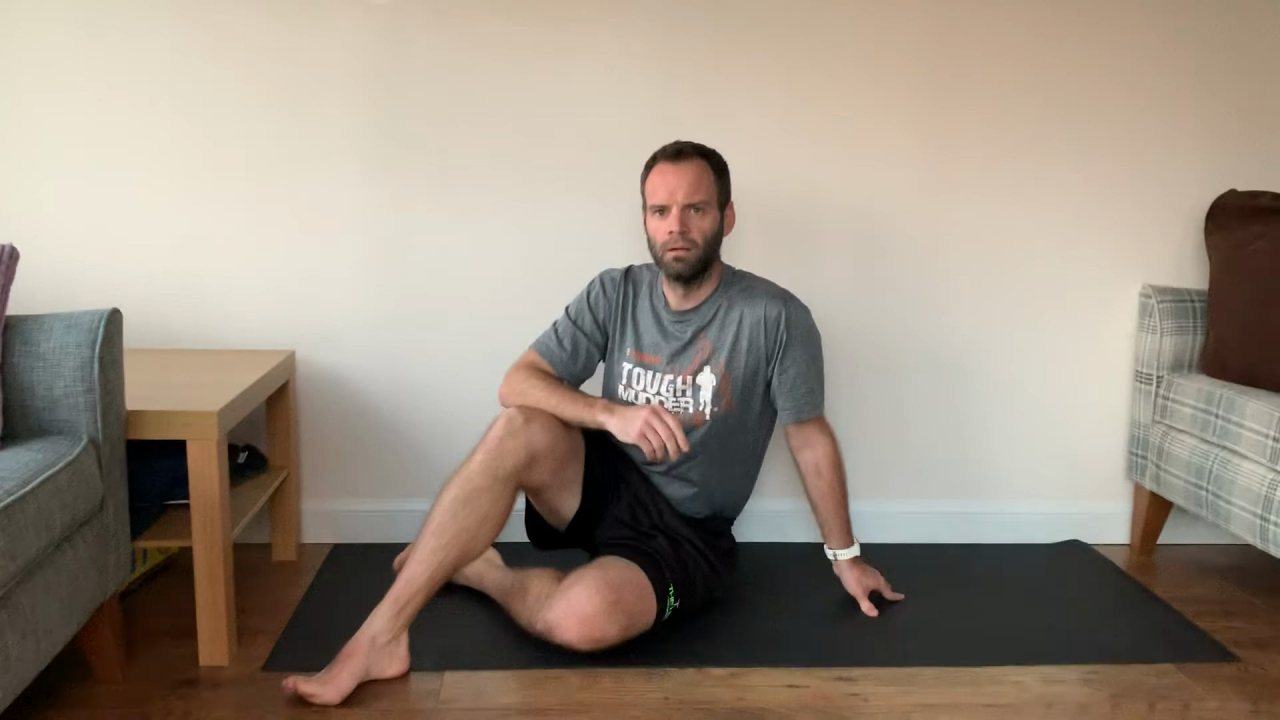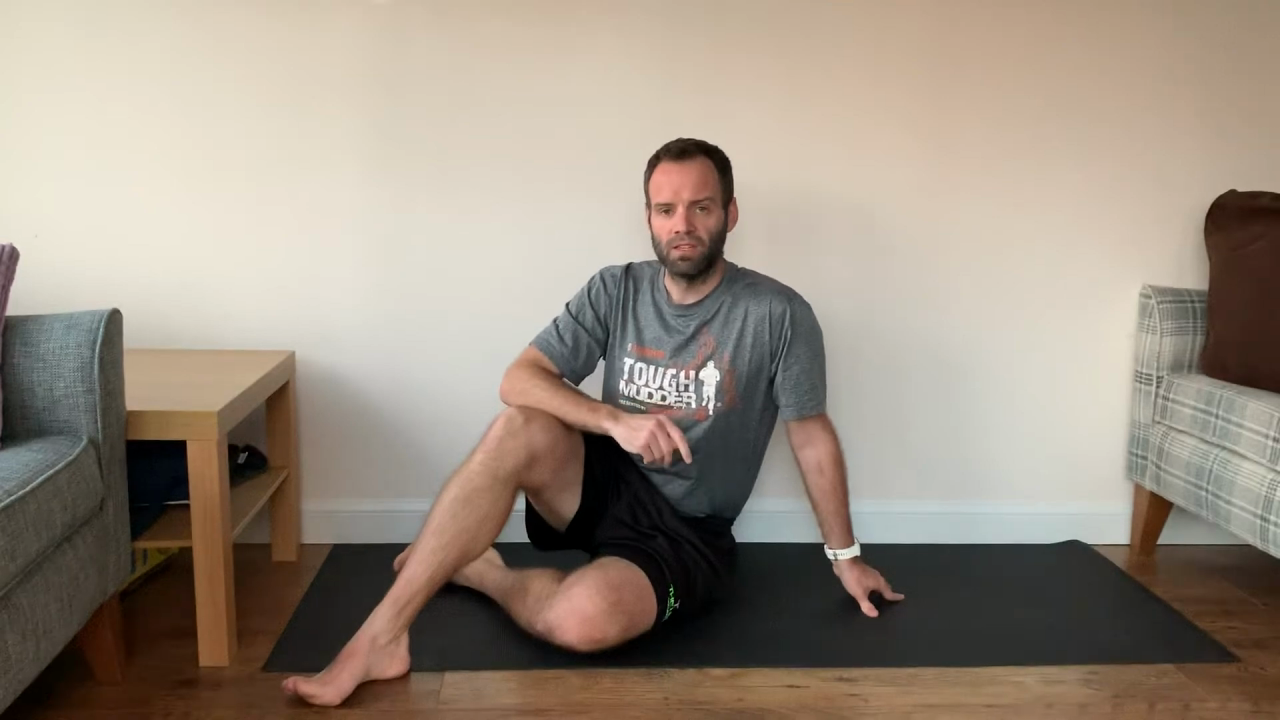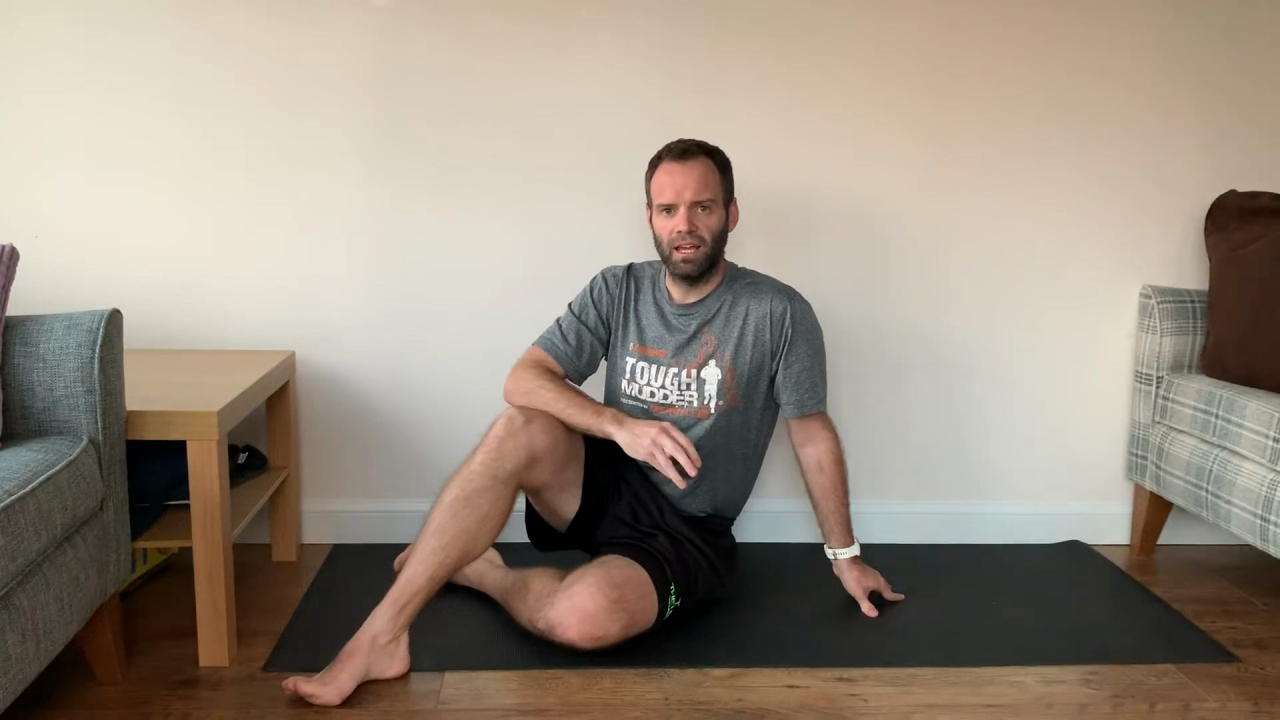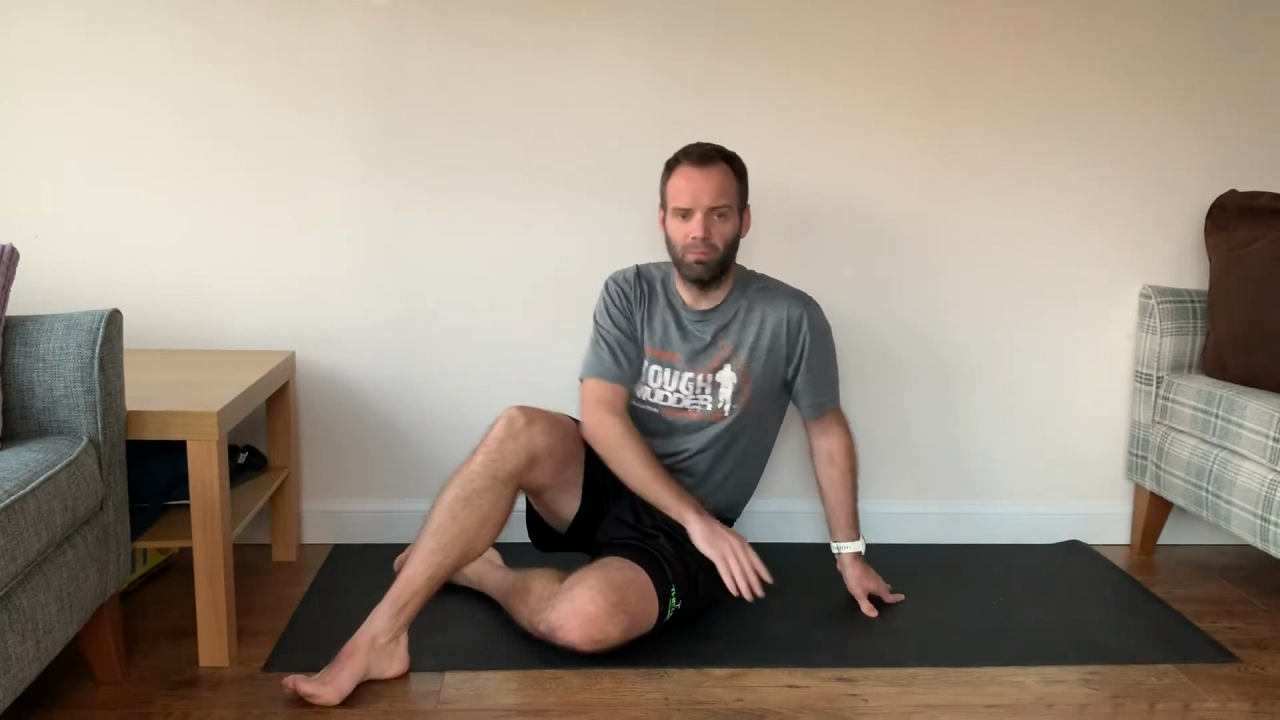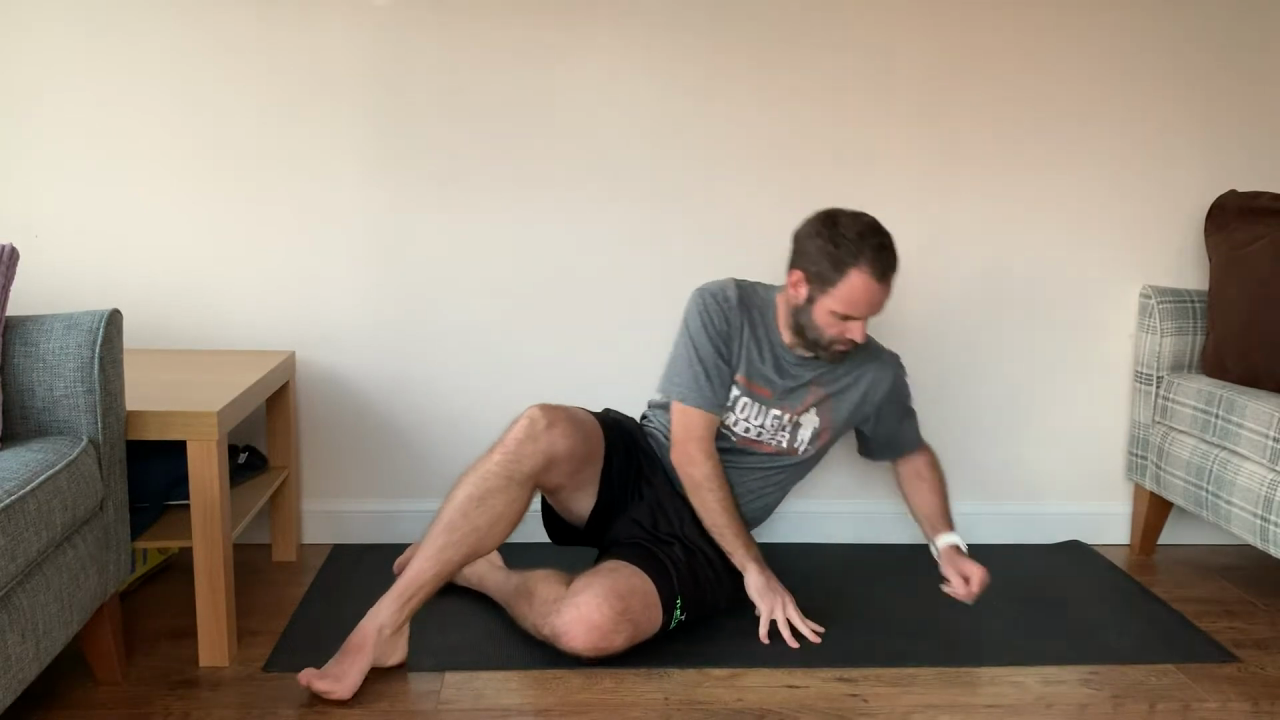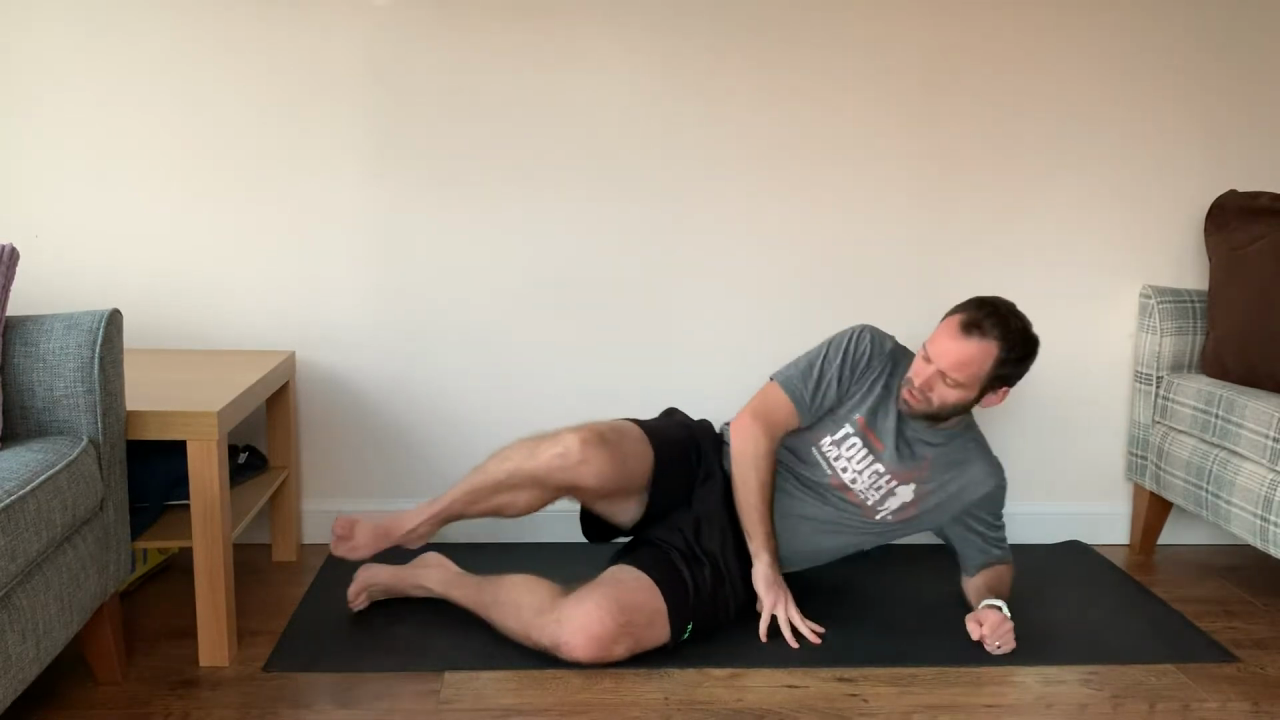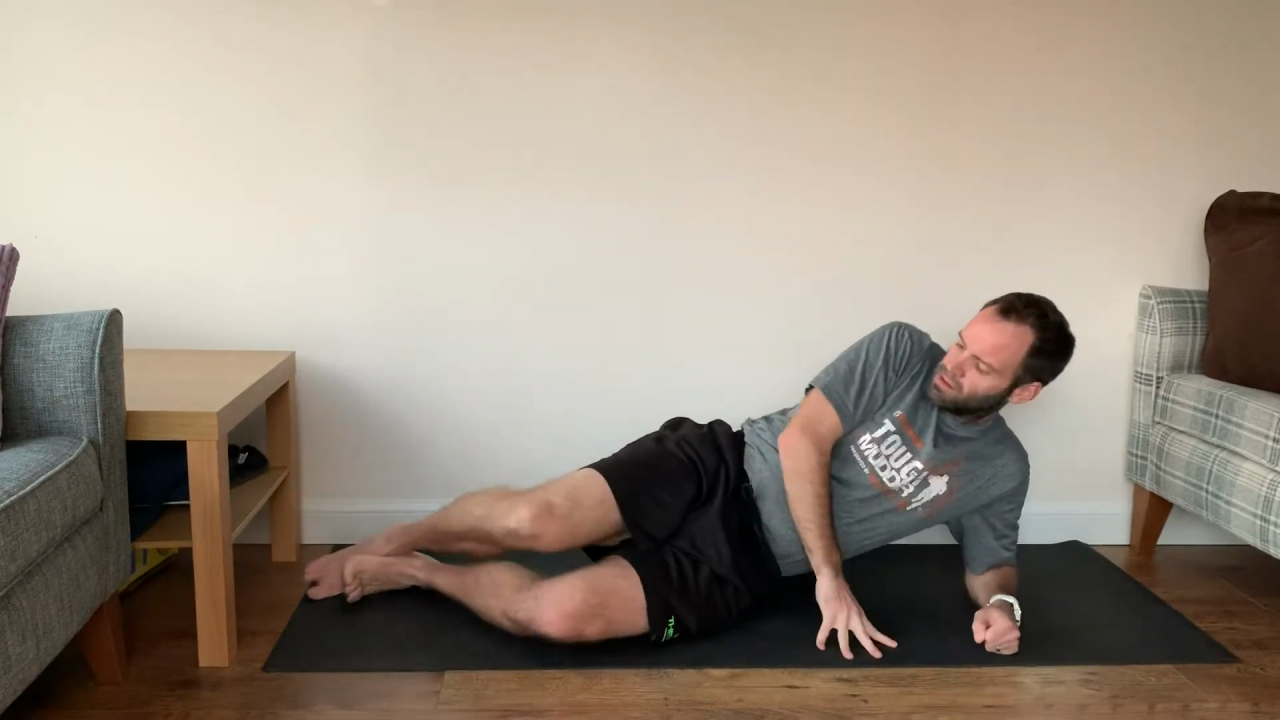
dt=0.5s
person 1, frame 1
left shoulder: (775, 318)
right shoulder: (613, 294)
left elbow: (810, 437)
right elbow: (518, 383)
left wrist: (845, 556)
right wrist: (610, 414)
left hip: (684, 532)
right hip: (605, 484)
left knee: (579, 620)
right knee: (519, 428)
left ankle: (476, 569)
right ankle: (380, 636)
person 1, frame 2
left shoulder: (777, 315)
right shoulder: (614, 290)
left elbow: (811, 435)
right elbow: (519, 380)
left wrist: (845, 556)
right wrist: (615, 419)
left hip: (683, 531)
right hip: (604, 484)
left knee: (581, 620)
right knee: (519, 430)
left ankle: (475, 568)
right ankle: (381, 636)
person 1, frame 3
left shoulder: (777, 313)
right shoulder: (616, 291)
left elbow: (812, 433)
right elbow: (524, 380)
left wrist: (844, 555)
right wrist: (619, 425)
left hip: (686, 532)
right hip: (606, 483)
left knee: (581, 618)
right knee: (518, 430)
left ankle: (480, 571)
right ankle: (380, 636)
person 1, frame 4
left shoulder: (791, 318)
right shoulder: (628, 292)
left elbow: (827, 430)
right elbow: (600, 417)
left wrist: (850, 552)
right wrist: (697, 519)
left hip: (683, 538)
right hip: (609, 483)
left knee: (583, 621)
right knee: (519, 431)
left ankle: (477, 569)
right ankle: (381, 635)
person 1, frame 5
left shoulder: (875, 378)
right shoulder: (721, 307)
left elbow: (912, 453)
right elbow: (690, 447)
left wrist: (948, 543)
right wrist: (755, 570)
left hip: (694, 540)
right hip: (636, 466)
left knee: (586, 627)
right knee: (543, 429)
left ankle: (481, 572)
right ankle: (385, 622)
person 1, frame 6
left shoulder: (974, 477)
right shoulder: (866, 352)
left elbow: (987, 563)
right elbow: (754, 427)
left wrist: (991, 605)
right wrist: (767, 567)
left hip: (720, 558)
right hip: (699, 468)
left knee: (586, 633)
right knee: (581, 453)
left ankle: (432, 577)
right ankle: (414, 525)
person 1, frame 7
left shoulder: (1002, 470)
right shoulder: (900, 348)
left elbow: (990, 562)
right elbow: (802, 441)
left wrist: (999, 603)
right wrist: (831, 580)
left hip: (741, 563)
right hip: (715, 470)
left knee: (558, 613)
right knee: (532, 519)
left ankle: (414, 571)
right ankle: (391, 540)
